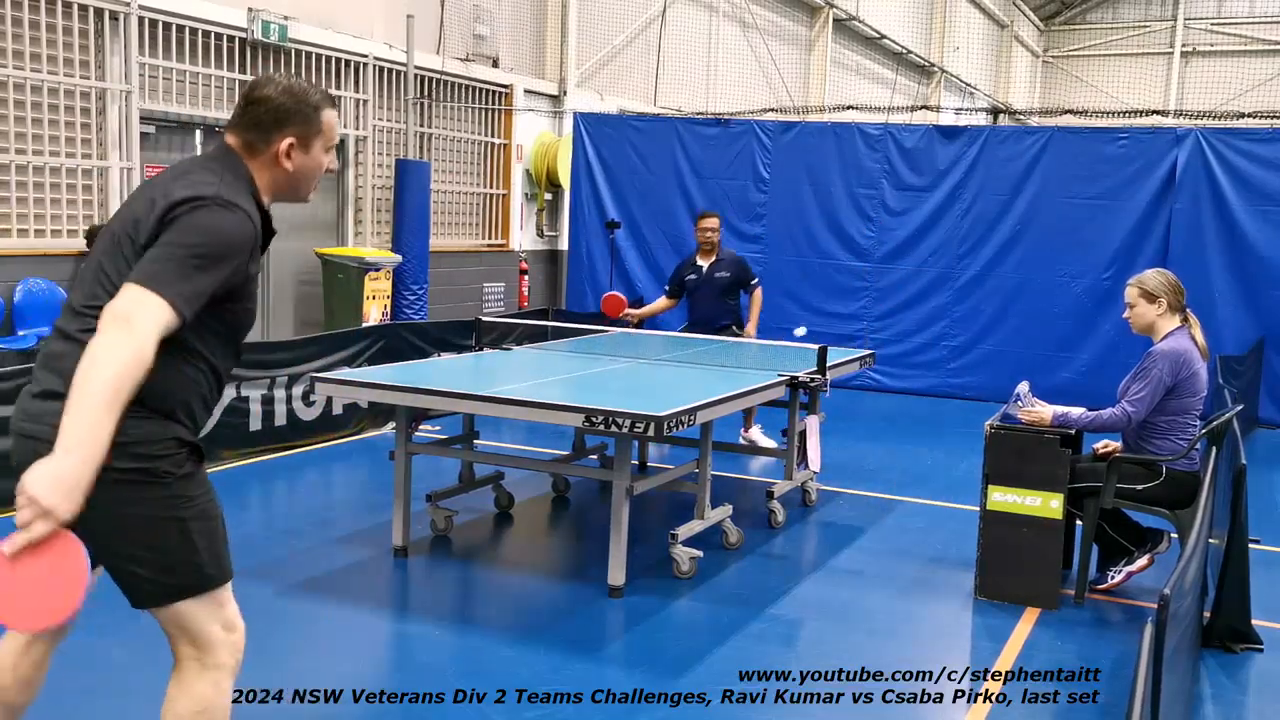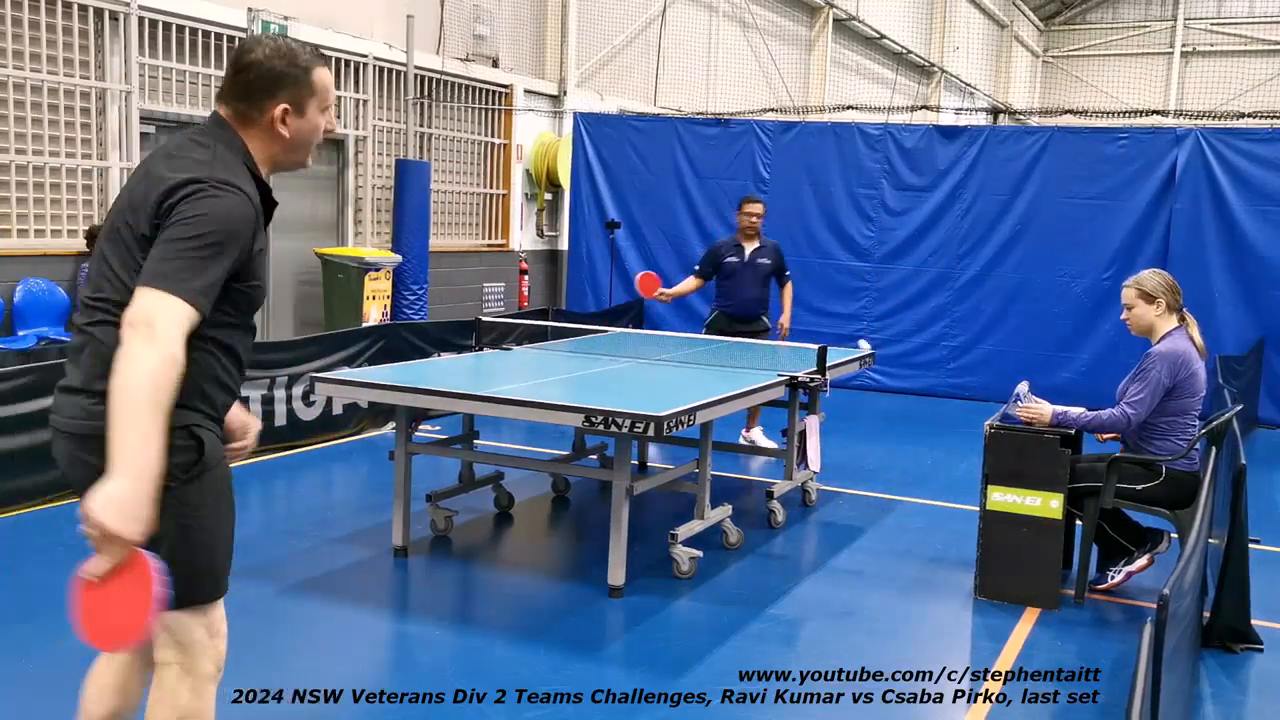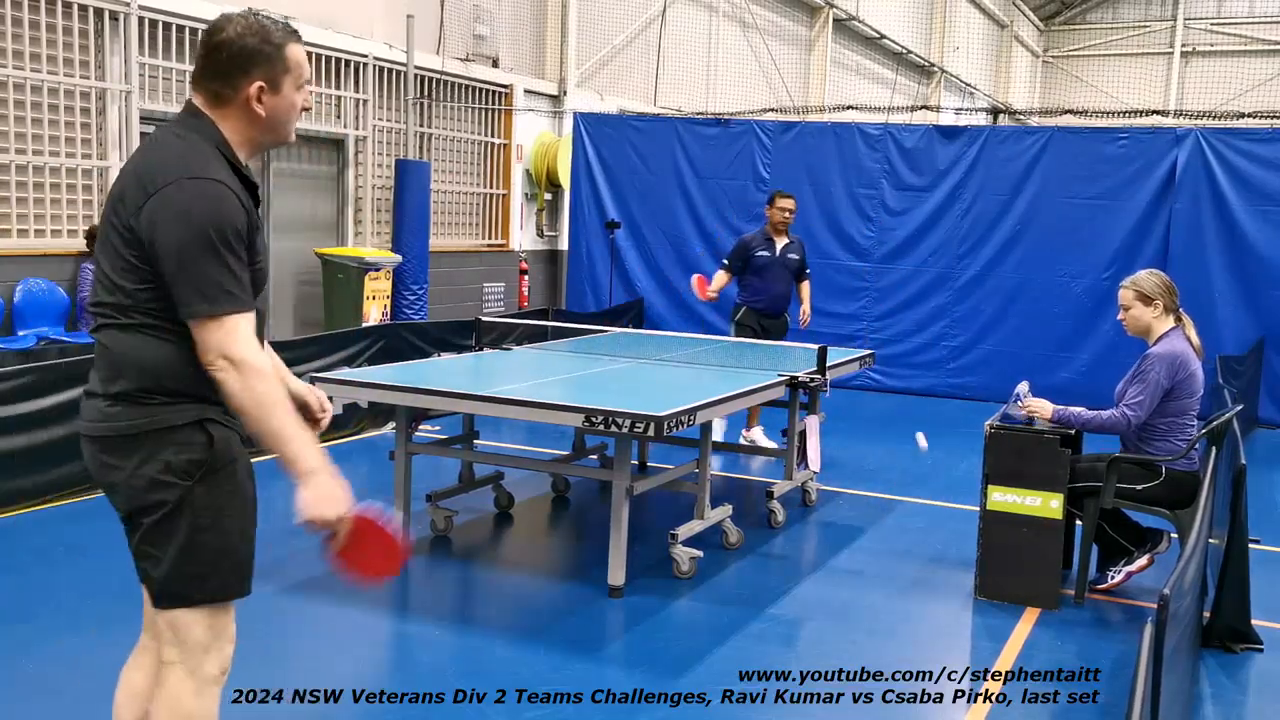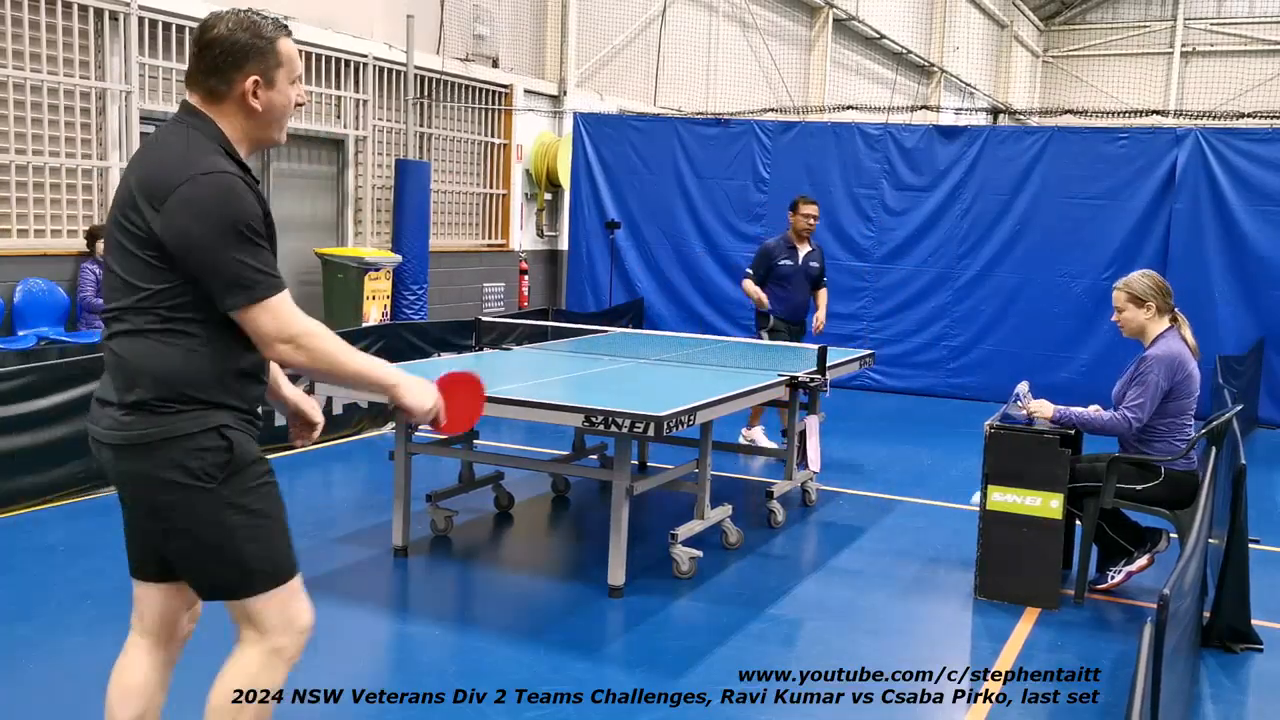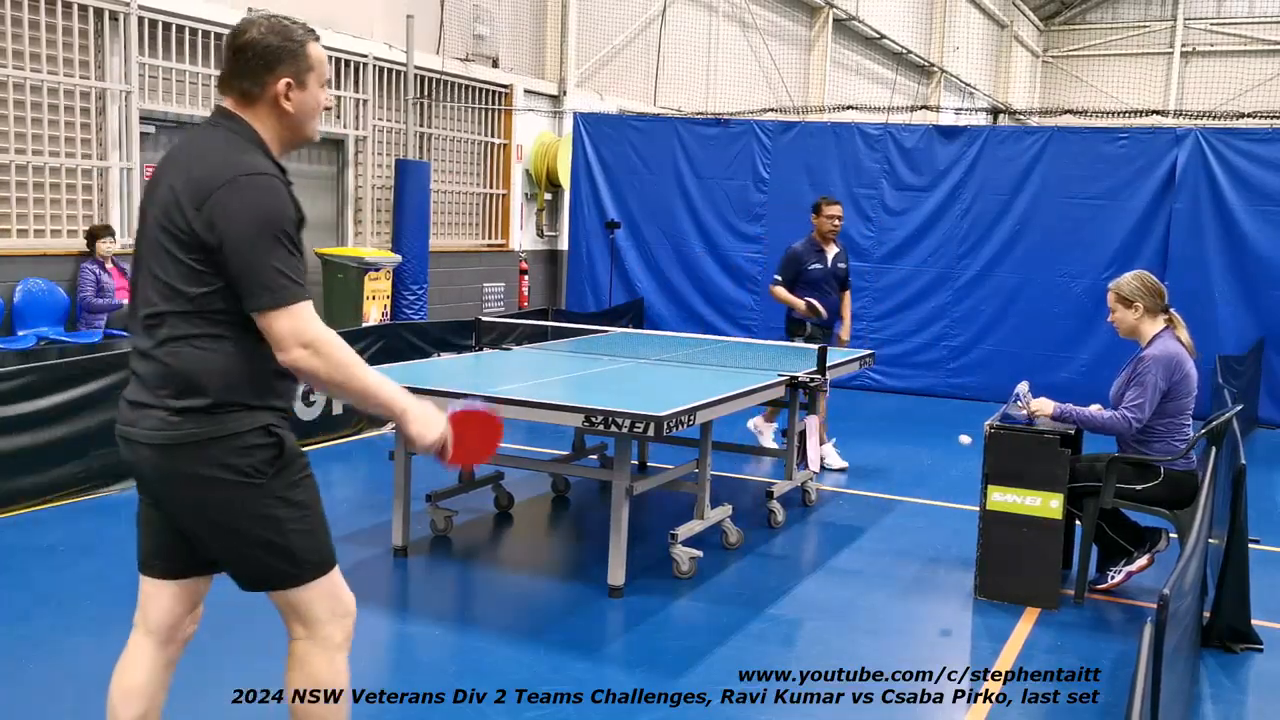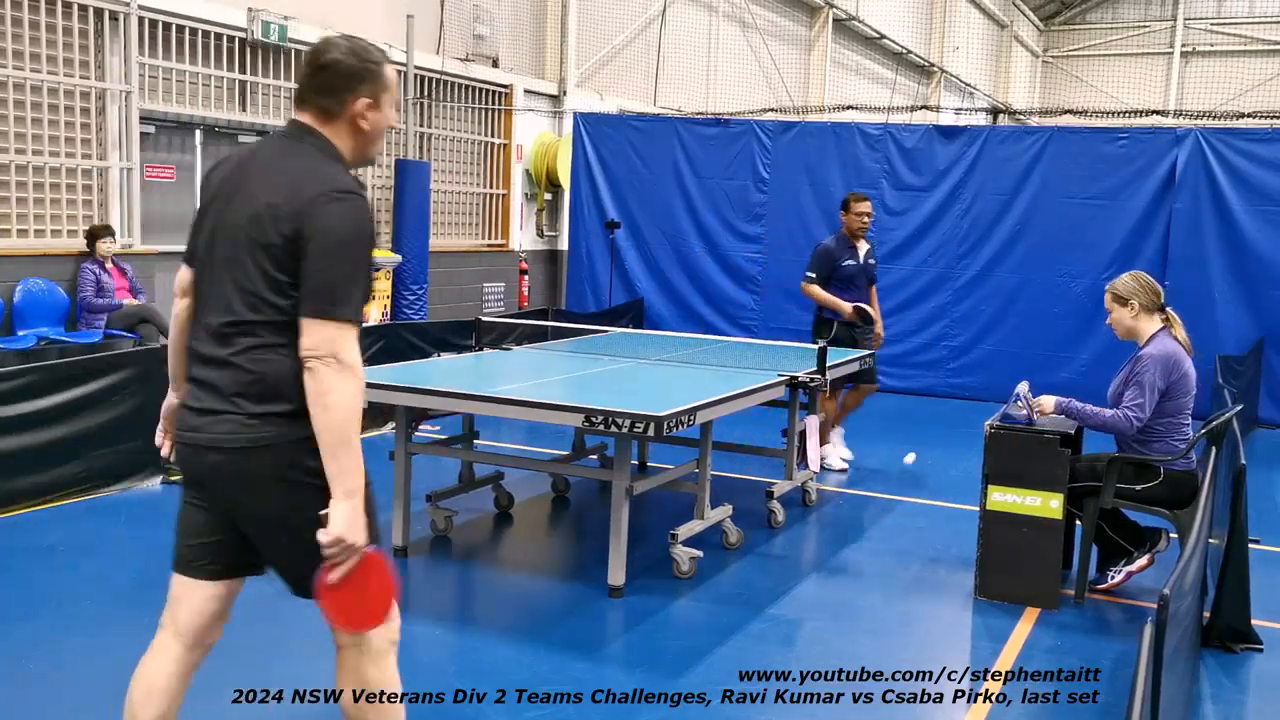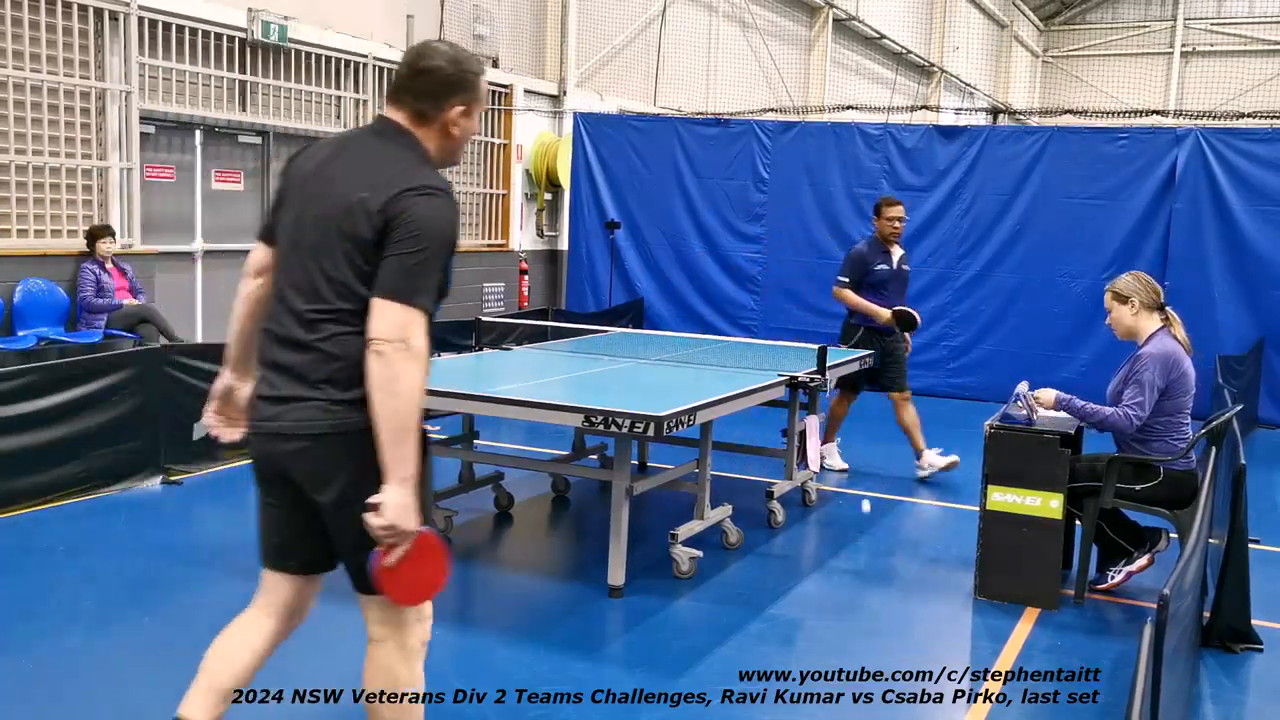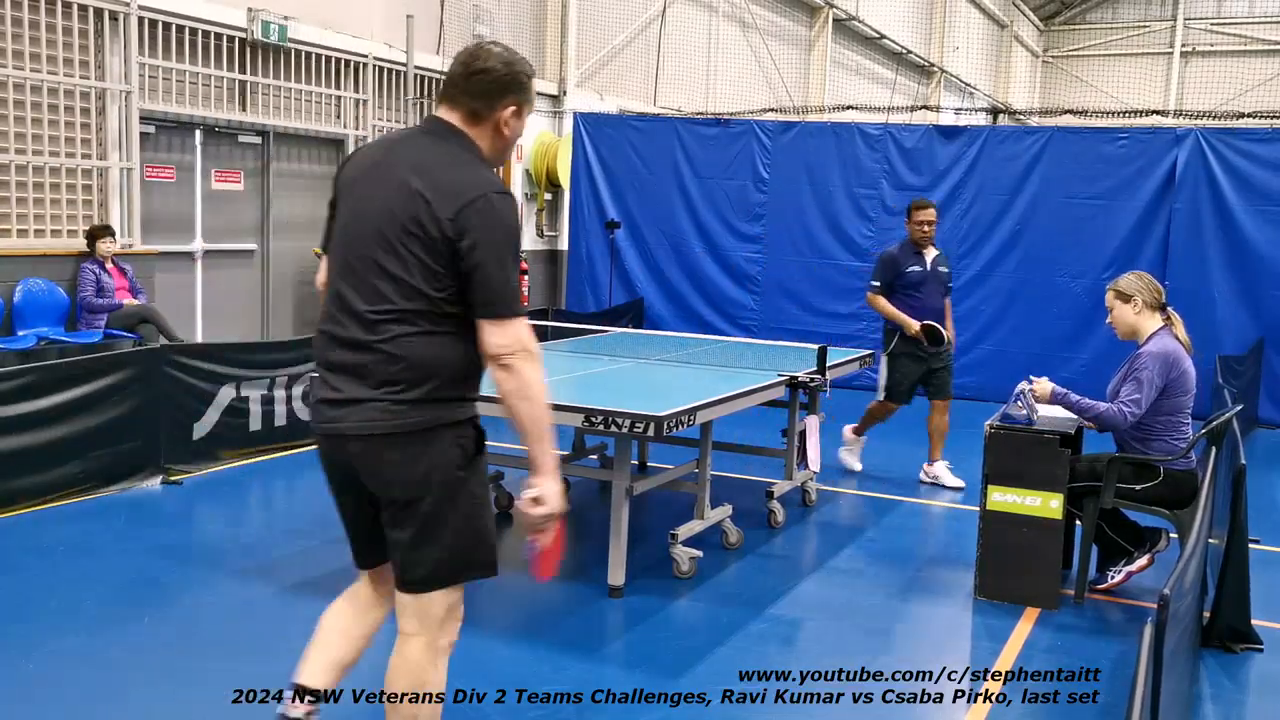
dt=0.2s
person 1, frame 1
left shoulder: (191, 180)
right shoulder: (226, 218)
right elbow: (128, 329)
right wrist: (75, 463)
right hip: (116, 447)
right knee: (214, 644)
person 1, frame 2
left shoulder: (194, 157)
right shoulder: (219, 195)
right elbow: (153, 332)
left wrist: (217, 402)
right wrist: (132, 479)
left hip: (109, 425)
right hip: (150, 442)
left knee: (146, 639)
right knee: (193, 648)
person 1, frame 3
left shoulder: (187, 154)
right shoulder: (198, 188)
right elbow: (229, 355)
left wrist: (287, 381)
right wrist: (312, 472)
left hip: (141, 426)
right hip: (170, 436)
left knee: (167, 636)
right knee: (198, 648)
person 1, frame 4
left shoulder: (181, 155)
right shoulder: (206, 184)
right elbow: (282, 333)
left wrist: (283, 393)
right wrist: (397, 385)
left hip: (149, 430)
right hip: (188, 441)
left knee: (159, 631)
right knee: (280, 624)
person 1, frame 5
left shoulder: (192, 156)
right shoulder: (248, 184)
right elbow: (298, 342)
right wrist: (404, 409)
left hip: (164, 430)
right hip: (224, 441)
left knee: (162, 628)
right knee: (325, 616)
person 1, frame 6
left shoulder: (233, 170)
right shoulder: (337, 200)
left elbow: (188, 293)
right elbow: (327, 358)
left wrist: (182, 391)
right wrist: (349, 495)
left hip: (212, 434)
right hip: (282, 445)
left knee: (189, 629)
right knee: (370, 629)
person 1, frame 7
left shoulder: (313, 160)
right shoulder: (423, 199)
left elbow: (258, 275)
right elbow: (393, 344)
left wrist: (238, 373)
right wrist: (400, 484)
left hip: (279, 422)
right hip: (350, 431)
left knee: (276, 606)
right knee: (400, 625)
person 1, frame 8
left shoulder: (363, 162)
right shoulder: (480, 197)
right elbow: (508, 353)
right wrist: (546, 470)
left hip: (337, 416)
right hip: (418, 430)
left knee: (377, 587)
right knee: (429, 623)
person 2, frame 1
left shoulder: (1167, 353)
right shoulder: (1177, 345)
left elbow: (1127, 415)
left wrist: (1058, 418)
right wrist: (1124, 444)
left hip: (1167, 476)
right hip: (1162, 465)
left knee: (1065, 479)
right knee: (1065, 467)
left ankle: (1141, 543)
right ankle: (1120, 556)
person 2, frame 2
left shoulder: (1166, 354)
right shoulder: (1174, 346)
left elbow: (1126, 416)
left wrist: (1057, 416)
right wrist: (1122, 433)
left hip: (1167, 476)
right hip: (1162, 466)
left knee: (1065, 480)
right knee: (1065, 467)
left ankle: (1141, 542)
right ankle: (1120, 555)
person 2, frame 3
left shoulder: (1164, 356)
right shoulder: (1169, 347)
left elbow: (1127, 419)
left wrist: (1058, 413)
left hip: (1166, 475)
right hip: (1159, 465)
left knee: (1065, 479)
right knee: (1066, 468)
left ankle: (1140, 542)
right ankle: (1120, 555)
person 2, frame 4
left shoulder: (1161, 357)
right shoulder: (1163, 348)
left elbow: (1128, 423)
left wrist: (1059, 414)
right wrist: (1103, 415)
left hip: (1165, 477)
right hip: (1156, 466)
left knee: (1065, 479)
right knee: (1066, 467)
left ankle: (1139, 542)
right ankle: (1119, 556)
person 2, frame 5
left shoulder: (1159, 357)
right shoulder: (1158, 348)
left elbow: (1128, 423)
left wrist: (1060, 411)
right wrist: (1103, 413)
left hip: (1165, 477)
right hip: (1157, 466)
left knee: (1064, 479)
right knee: (1066, 468)
left ankle: (1139, 542)
right ankle: (1119, 556)
person 2, frame 6
left shoulder: (1157, 356)
right shoulder: (1156, 348)
left elbow: (1128, 422)
left wrist: (1063, 406)
right wrist: (1100, 415)
left hip: (1164, 477)
right hip: (1155, 466)
left knee: (1063, 479)
right knee: (1065, 468)
left ankle: (1139, 542)
right ankle: (1119, 555)
person 2, frame 7
left shoulder: (1156, 355)
right shoulder: (1155, 348)
left elbow: (1128, 420)
left wrist: (1062, 401)
right wrist: (1099, 416)
left hip: (1164, 477)
right hip: (1155, 466)
left knee: (1063, 478)
right knee: (1065, 468)
left ankle: (1140, 542)
right ankle: (1119, 555)
person 2, frame 8
left shoulder: (1156, 354)
right shoulder: (1155, 347)
left elbow: (1123, 415)
left wrist: (1057, 395)
right wrist: (1100, 419)
left hip: (1164, 476)
right hip: (1154, 466)
left knee: (1064, 478)
right knee: (1066, 468)
left ankle: (1140, 542)
right ankle: (1119, 556)
person 3, frame 1
left shoulder: (734, 261)
right shoulder: (685, 266)
left elbow: (755, 291)
right elbow: (669, 299)
left wrist: (752, 324)
right wrist: (639, 313)
left hip: (727, 333)
right hip: (694, 333)
left ankle: (750, 430)
person 3, frame 2
left shoulder: (772, 250)
right shoulder: (720, 249)
left elbow: (785, 283)
right elbow: (697, 278)
left wrist: (786, 314)
right wrist: (671, 293)
left hip: (756, 325)
right hip: (722, 321)
left ankle: (751, 431)
person 3, frame 3
left shoulder: (797, 247)
right shoulder: (748, 241)
left elbow: (803, 280)
right elbow: (726, 272)
left wrist: (806, 303)
right wrist: (712, 289)
left hip: (777, 320)
right hip: (748, 316)
left ankle: (752, 430)
right ankle: (720, 417)
person 3, frame 4
left shoulder: (817, 253)
right shoulder: (771, 248)
left elbow: (820, 288)
right elbow: (749, 280)
left wrist: (821, 311)
right wrist: (756, 294)
left hip: (797, 325)
right hip: (772, 322)
left ankle: (751, 430)
right ankle: (791, 435)
person 3, frame 5
left shoulder: (841, 255)
right shoulder: (797, 252)
left elbow: (845, 292)
right elbow: (776, 287)
left wrist: (846, 324)
right wrist: (798, 304)
left hip: (826, 330)
right hip: (804, 329)
left ankle: (762, 422)
right ankle: (823, 447)
person 3, frame 6
left shoulder: (869, 251)
right shoulder: (828, 248)
right elbow: (808, 286)
left wrist: (878, 321)
right wrist: (840, 305)
left hip: (859, 329)
right hip: (833, 328)
left knee: (867, 385)
right knee: (831, 389)
left ankle: (832, 427)
right ankle: (824, 447)
person 3, frame 7
left shoulder: (902, 256)
right shoulder: (861, 253)
right elbow: (840, 291)
left wrist: (904, 330)
right wrist: (876, 312)
left hip: (891, 337)
right hip: (862, 334)
left knee: (902, 397)
right knee: (846, 394)
left ankle: (924, 458)
right ankle: (827, 446)
person 3, frame 8
left shoulder: (942, 259)
right shoulder: (893, 256)
right elbow: (873, 297)
left wrist: (950, 332)
right wrist: (906, 321)
left hip: (935, 344)
right hip: (902, 342)
left knee: (941, 403)
right knee: (890, 402)
left ankle: (935, 466)
right ankle: (855, 436)
